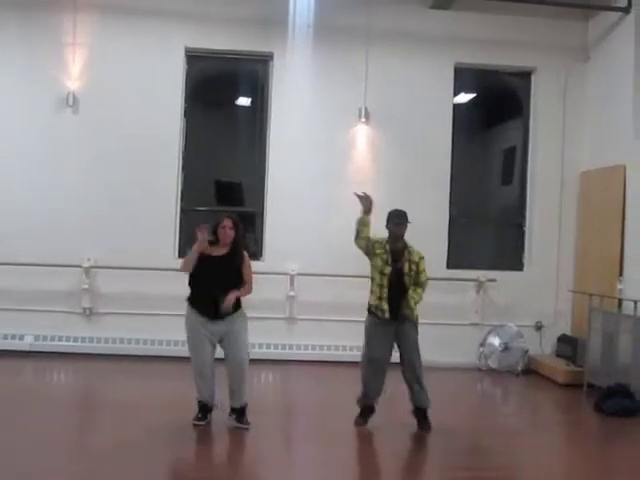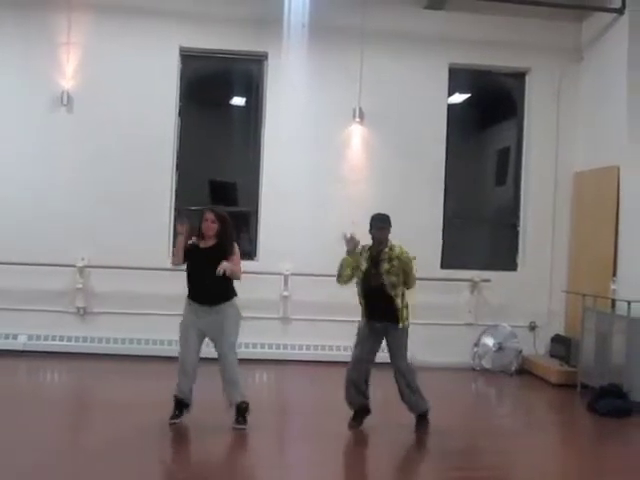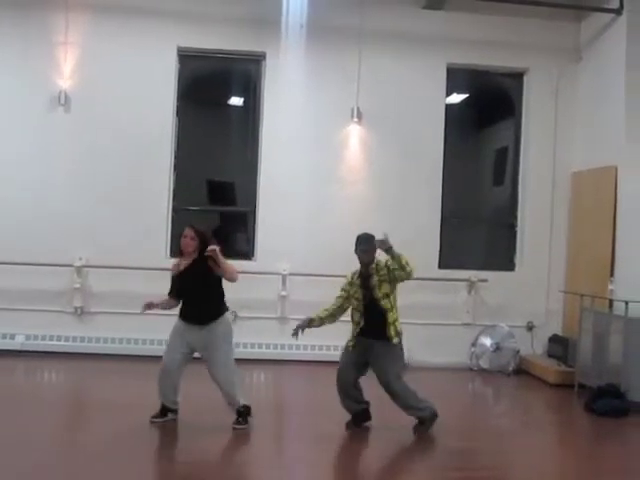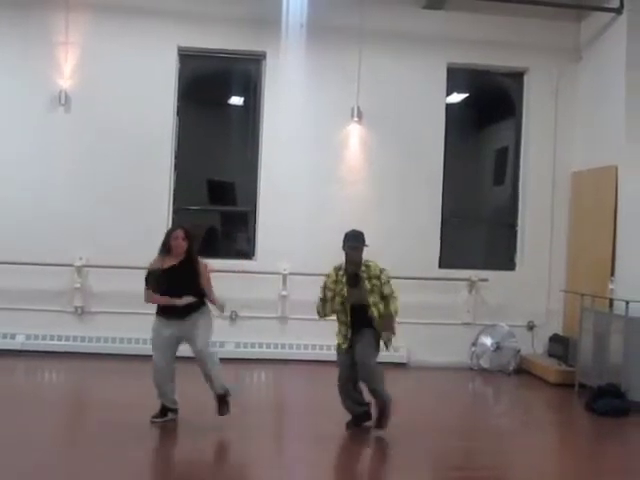
dt=0.2s
person 1, frame 1
left shoulder: (415, 255)
right shoulder: (376, 247)
left elbow: (421, 284)
right elbow: (360, 240)
left wrist: (411, 304)
right wrist: (366, 213)
left hip: (405, 316)
right hip: (379, 313)
left knee: (412, 362)
right knee: (374, 359)
left ankle: (421, 408)
right ankle: (366, 405)
person 1, frame 2
left shoulder: (399, 254)
right shoulder: (361, 254)
left elbow: (410, 282)
right elbow: (342, 279)
left wrist: (405, 271)
right wrist: (350, 254)
left hip: (396, 321)
right hip: (370, 320)
left knee: (401, 367)
right knee: (357, 365)
left ankle: (421, 412)
right ankle: (360, 407)
person 1, frame 3
left shoulder: (386, 268)
right shoulder: (352, 280)
left elbow: (407, 273)
right elbow: (335, 311)
left wrist: (391, 251)
right wrist: (310, 321)
left hip: (386, 338)
right hip: (361, 338)
left knee: (392, 381)
right knee: (345, 375)
left ankle: (426, 414)
right ankle: (360, 412)
person 1, frame 4
left shoulder: (376, 271)
right shoulder: (334, 276)
left elbow: (390, 297)
right elbow: (323, 310)
left wrist: (389, 319)
right wrist: (344, 301)
left hip: (370, 329)
right hip: (347, 334)
left knee: (365, 361)
right knee: (346, 378)
left ankle: (382, 403)
right ankle: (360, 412)
person 2, frame 1
left shoulder: (241, 256)
right shoulder: (203, 250)
left elbow: (248, 286)
right elbow: (185, 268)
left wrist: (235, 294)
right wrist: (198, 244)
left hip: (232, 317)
right hip: (200, 317)
left knee: (240, 359)
right knee: (202, 364)
left ankle: (238, 408)
right ankle: (205, 406)
person 2, frame 2
left shoulder: (229, 247)
right shoulder: (193, 246)
left elbow: (237, 274)
right elbow: (176, 262)
left wrist: (227, 265)
right wrist: (181, 236)
left hip: (224, 310)
right hip: (194, 309)
left knee: (228, 358)
right knee: (187, 358)
left ankle: (240, 406)
right ankle: (181, 402)
person 2, frame 3
left shoulder: (209, 261)
right shoulder: (177, 267)
left elbow: (233, 277)
right elbow: (174, 301)
left wrist: (219, 258)
right wrist: (157, 304)
left hip: (215, 325)
right hip: (186, 325)
left knee: (221, 371)
right knee: (169, 365)
left ankle: (241, 409)
right ankle: (168, 407)
person 2, frame 4
left shoulder: (197, 265)
right shoulder: (158, 264)
left elbow: (208, 292)
right elbow: (150, 296)
left wrist: (216, 301)
right wrist: (175, 301)
left hip: (196, 317)
right hip: (166, 320)
left knee: (203, 350)
right knee: (161, 365)
left ankle: (220, 393)
right ankle: (168, 407)
